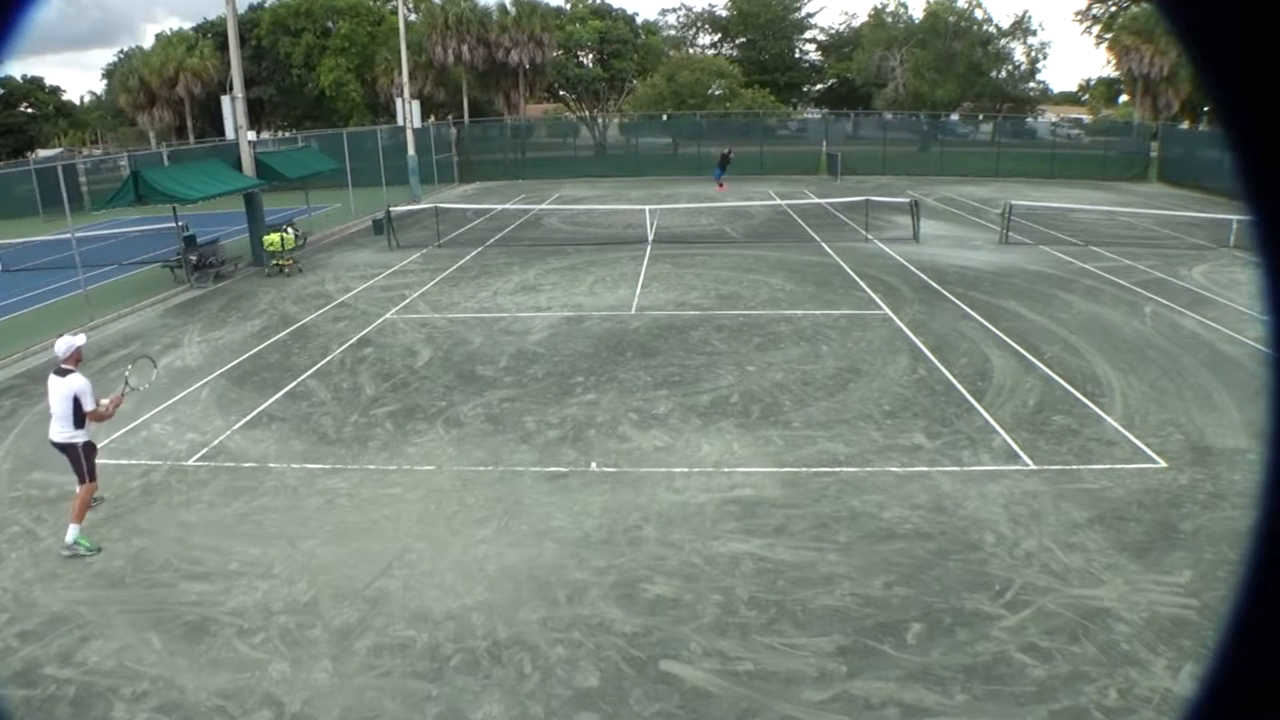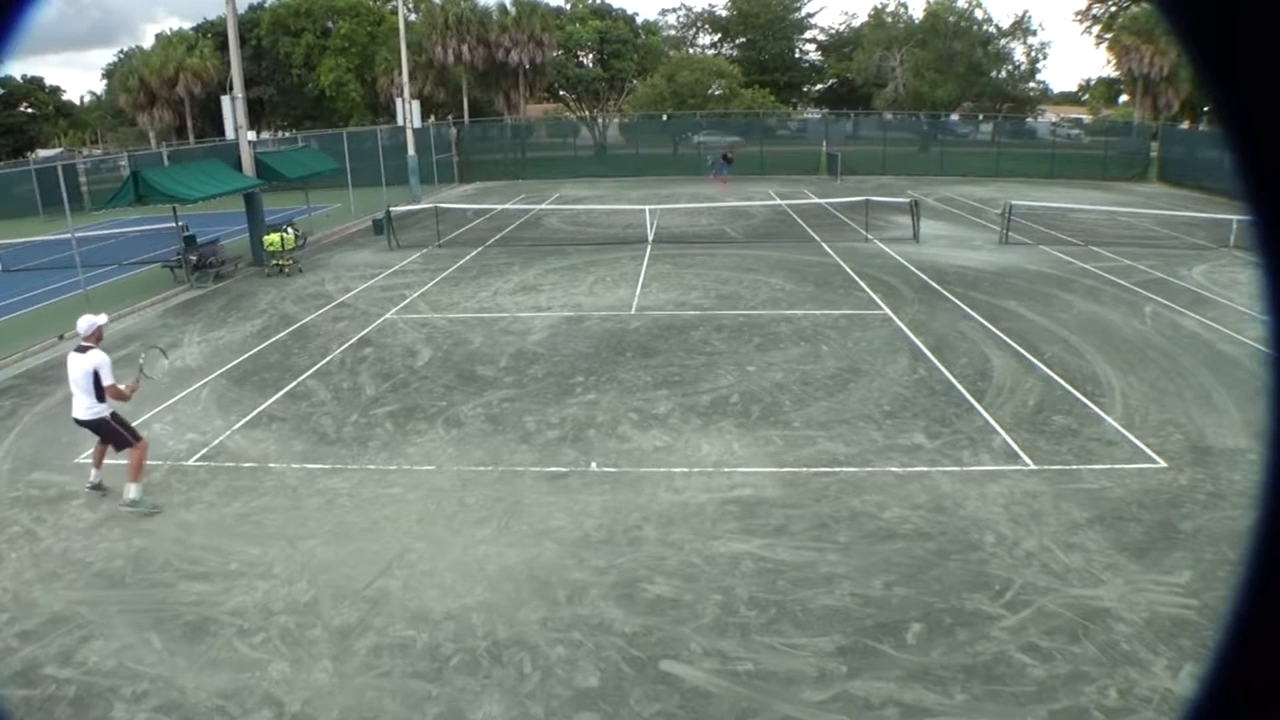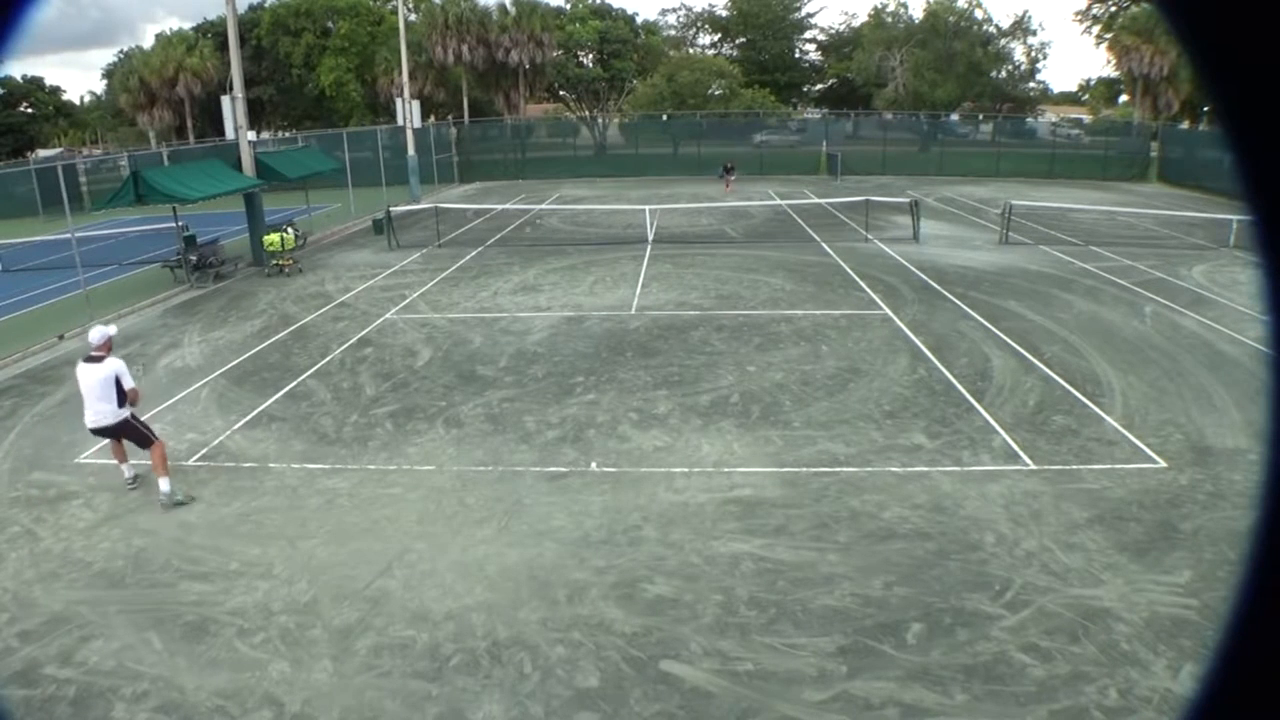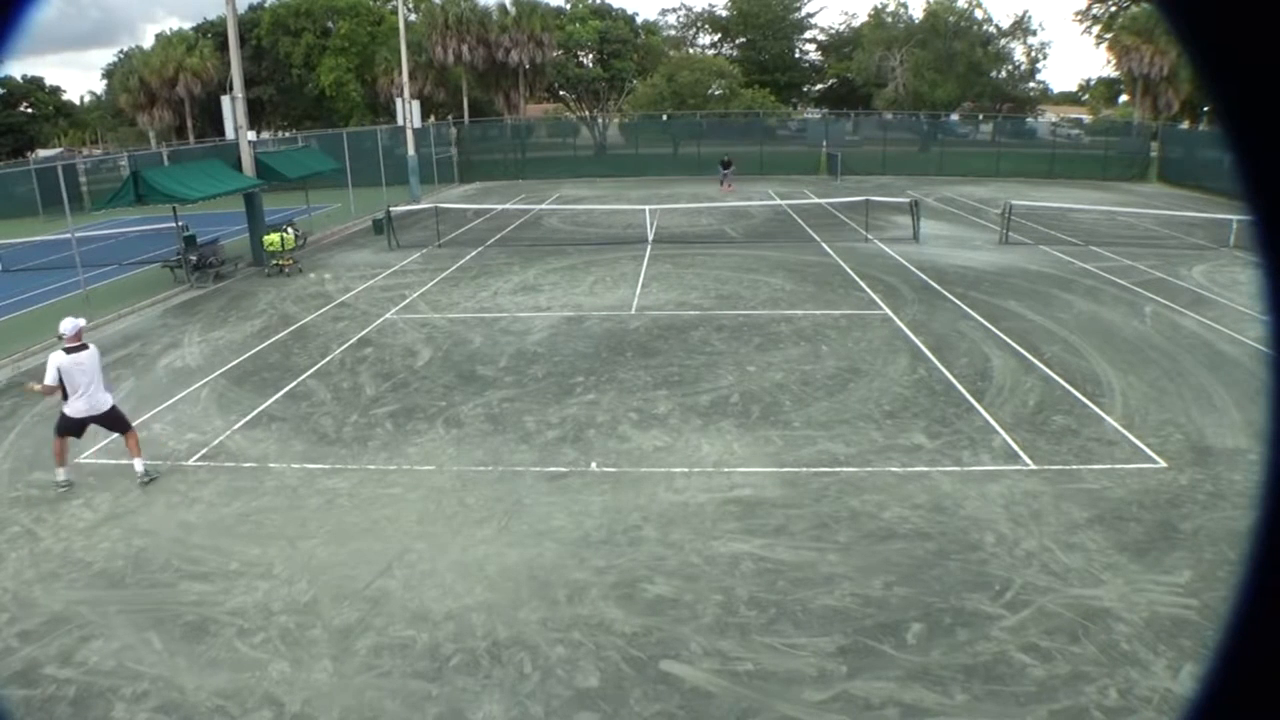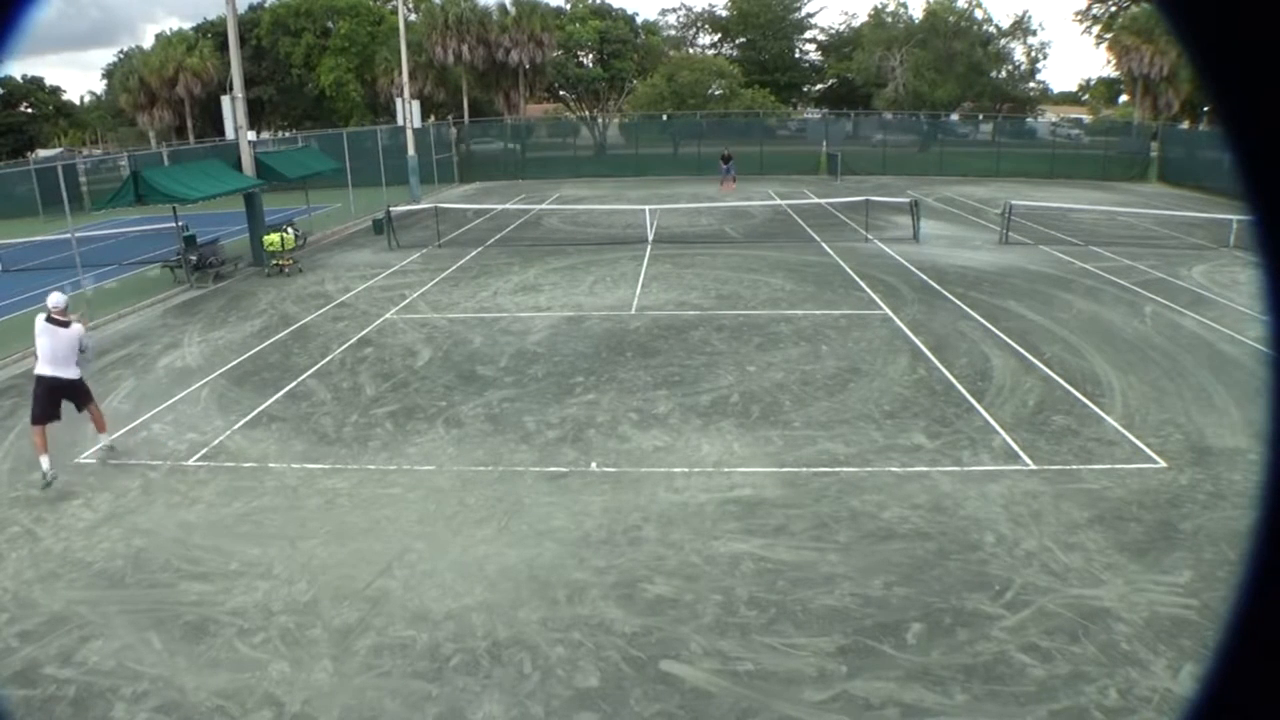
dt=0.3s
person 1, frame 1
left shoulder: (54, 376)
right shoulder: (80, 382)
right elbow: (93, 416)
left wrist: (104, 402)
right wrist: (110, 411)
left hip: (56, 436)
right hip: (73, 440)
left knee: (90, 452)
right knee: (89, 485)
left ankle: (80, 499)
right ankle: (71, 541)
person 1, frame 2
left shoulder: (73, 355)
right shoulder: (99, 357)
right elbow: (112, 393)
left wrist: (123, 387)
right wrist: (127, 394)
left hip: (80, 414)
right hip: (98, 415)
left knee: (106, 438)
right knee: (139, 446)
left ankle: (94, 481)
right ankle: (132, 498)
person 1, frame 3
left shoulder: (81, 366)
right shoulder: (116, 364)
right elbow: (133, 396)
right wrist: (134, 399)
left hip: (93, 424)
right hip: (117, 419)
left knee: (115, 437)
right knee: (157, 446)
left ankle: (130, 476)
right ankle: (166, 493)
person 1, frame 4
left shoulder: (56, 358)
right shoulder: (93, 350)
left elbow: (49, 390)
left wrist: (36, 387)
left hip: (74, 412)
right hip: (103, 406)
left knee: (60, 437)
right knee: (129, 432)
left ankle: (62, 479)
right ankle: (141, 471)
person 1, frame 5
left shoulder: (40, 321)
right shoulder: (77, 329)
right elbow: (83, 349)
left hip: (45, 379)
right hip: (71, 379)
left knee: (38, 427)
right knee: (91, 405)
left ankle: (47, 470)
right ankle: (106, 443)
